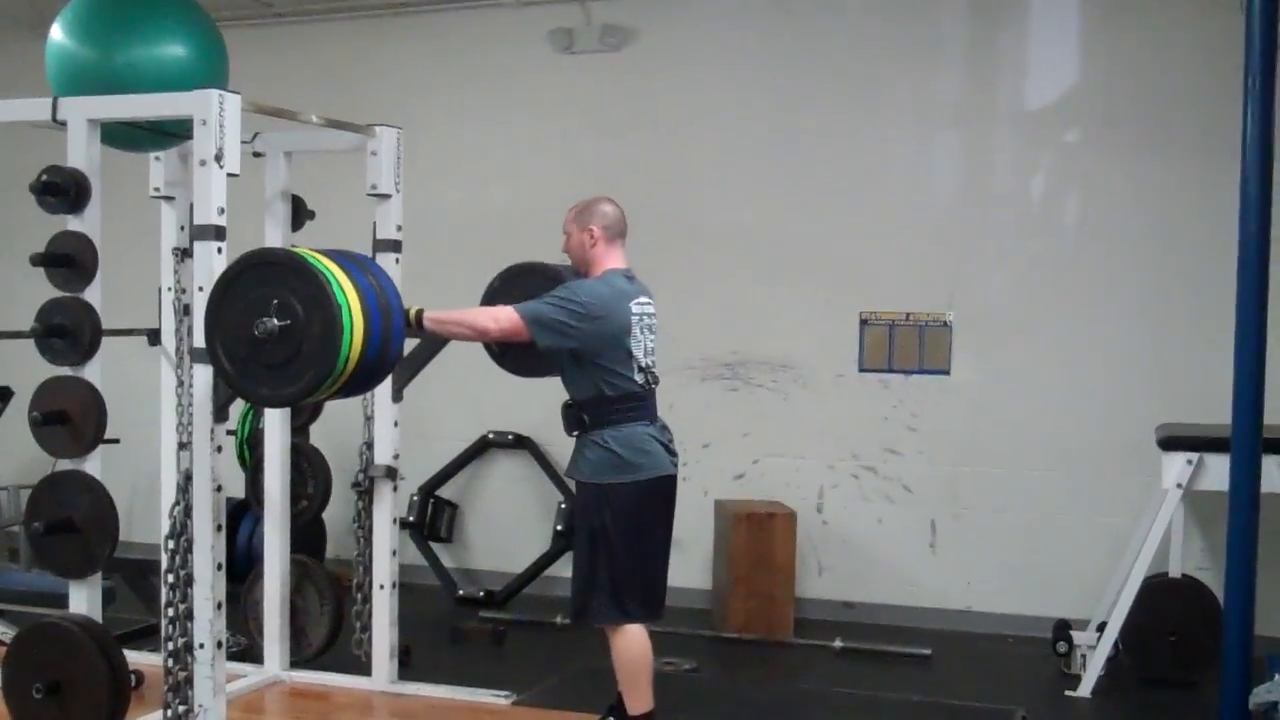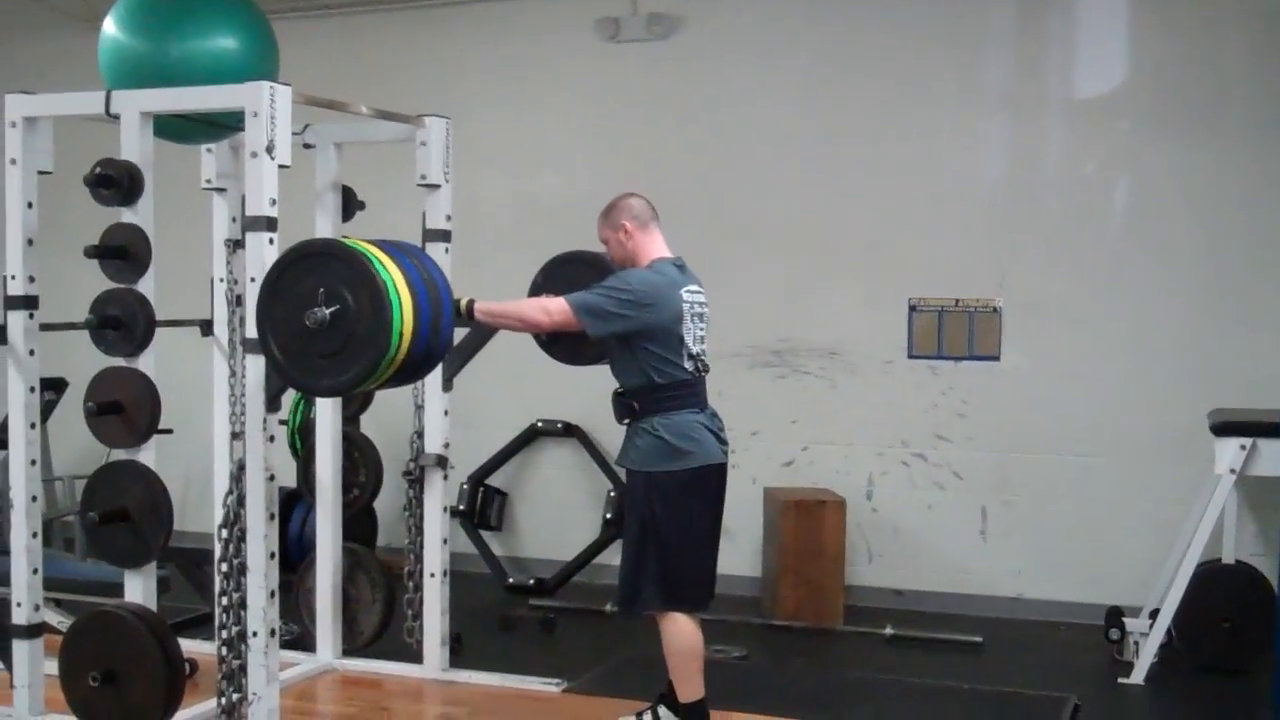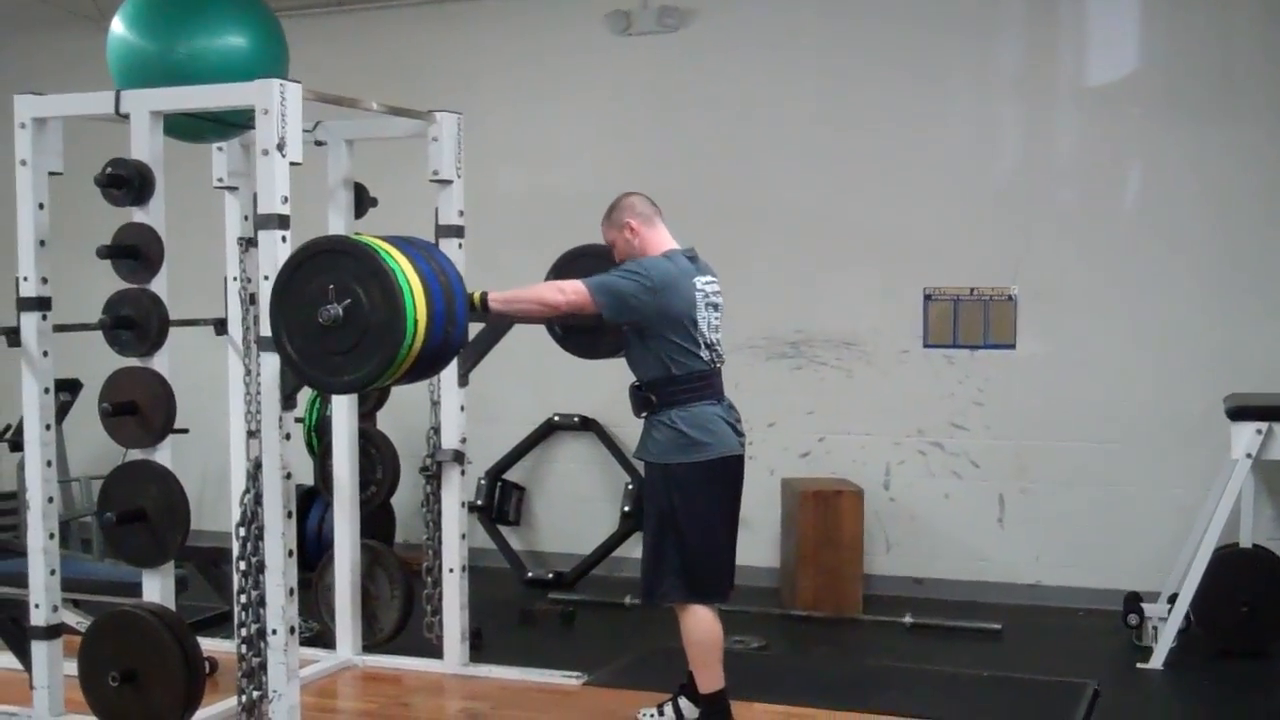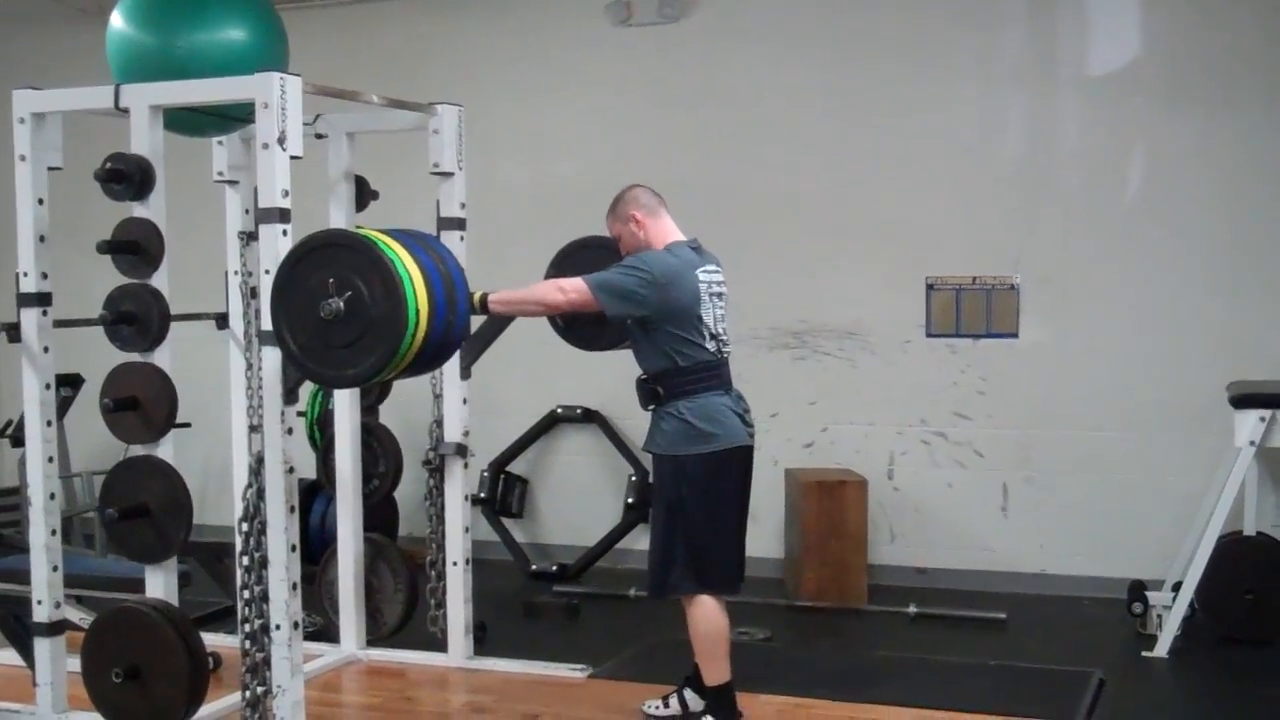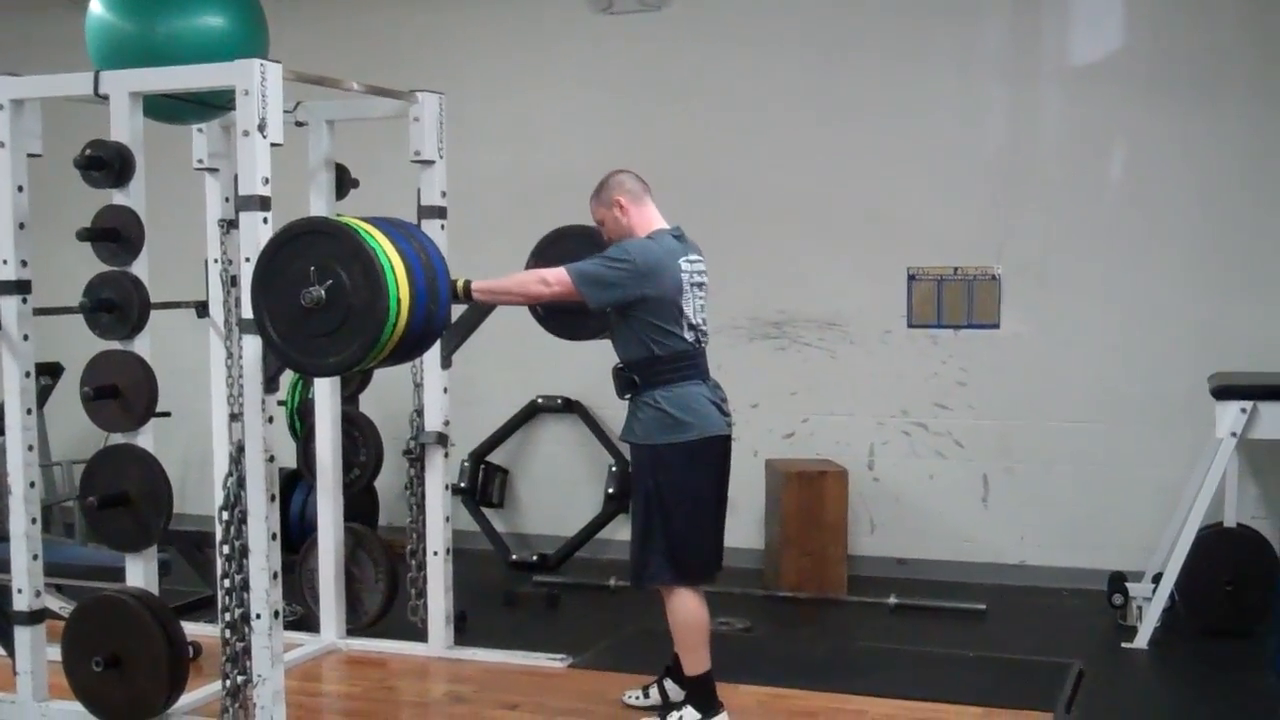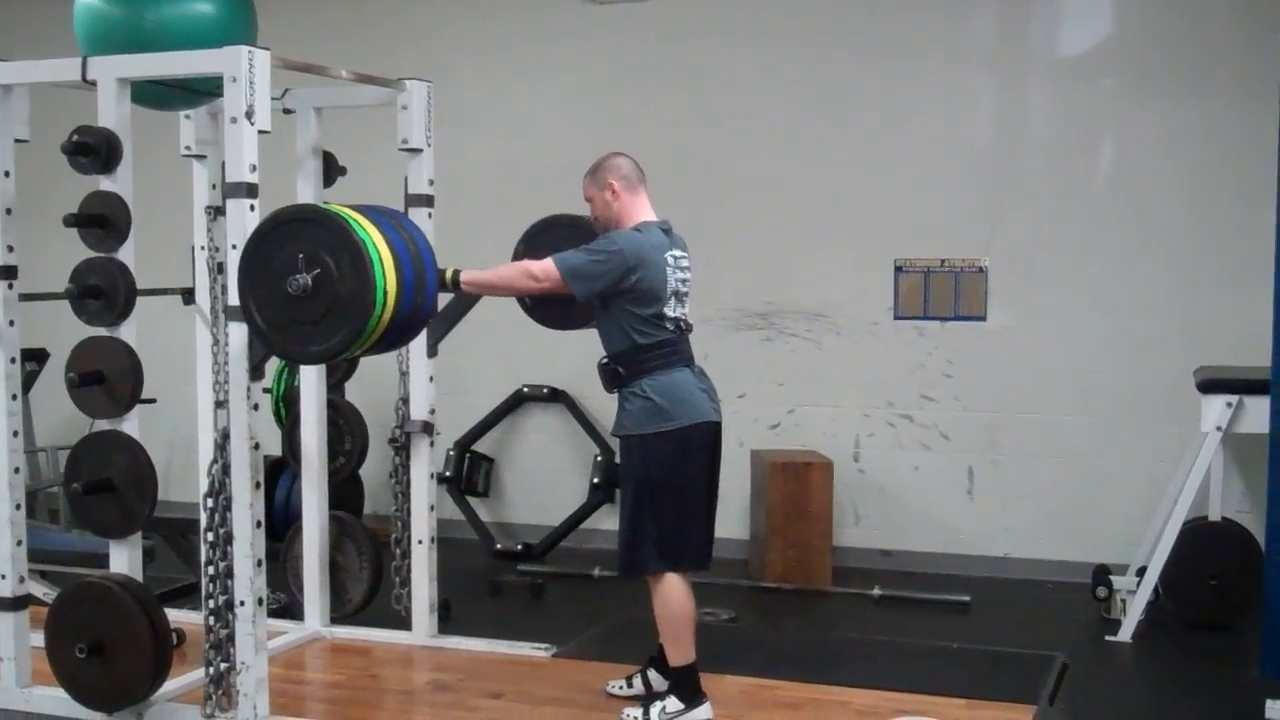
dt=0.4s
person 1, frame 1
left shoulder: (591, 298)
right shoulder: (631, 294)
left elbow: (495, 325)
left wrist: (417, 318)
left hip: (617, 465)
right hip: (642, 460)
left knee: (621, 609)
right knee: (626, 604)
person 1, frame 2
left shoulder: (642, 287)
right shoulder: (682, 281)
left elbow: (546, 315)
left wrist: (468, 308)
left hip: (668, 453)
right hip: (692, 447)
left knee: (671, 597)
right knee: (676, 592)
person 1, frame 3
left shoulder: (654, 276)
right shoulder: (695, 272)
left elbow: (561, 297)
left wrist: (480, 301)
left hip: (685, 444)
right hip: (708, 438)
left knee: (690, 589)
right knee: (694, 584)
person 1, frame 4
left shoulder: (657, 269)
right shoulder: (699, 262)
left elbow: (564, 294)
left wrist: (483, 301)
left hip: (694, 435)
right hip: (718, 429)
left knee: (697, 581)
right knee: (701, 576)
person 1, frame 5
left shoulder: (639, 257)
right shoulder: (680, 250)
left elbow: (547, 285)
left wrist: (465, 289)
left hip: (672, 425)
right hip: (695, 419)
left knee: (675, 571)
right knee: (678, 566)
person 1, frame 6
left shoulder: (625, 249)
right shoulder: (666, 244)
left elbow: (535, 277)
left wrist: (453, 279)
left hip: (661, 415)
right hip: (683, 409)
left knee: (664, 559)
right knee: (666, 554)
right ankle: (665, 667)
